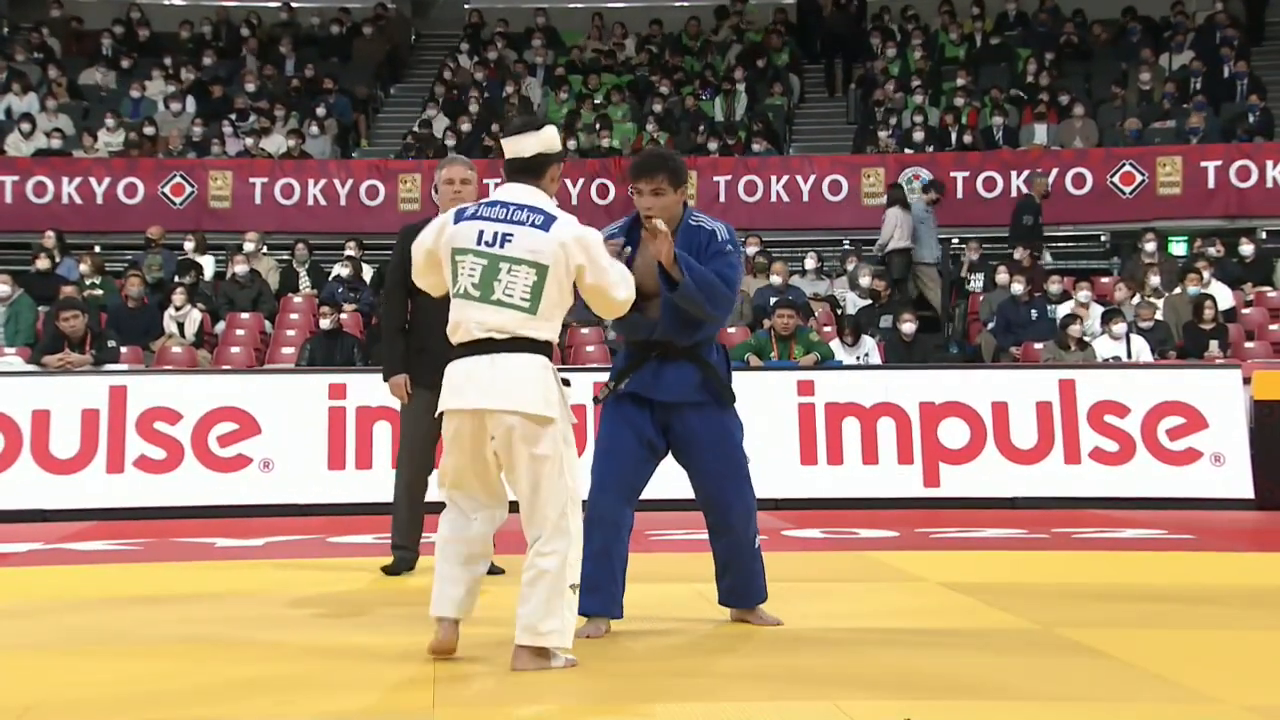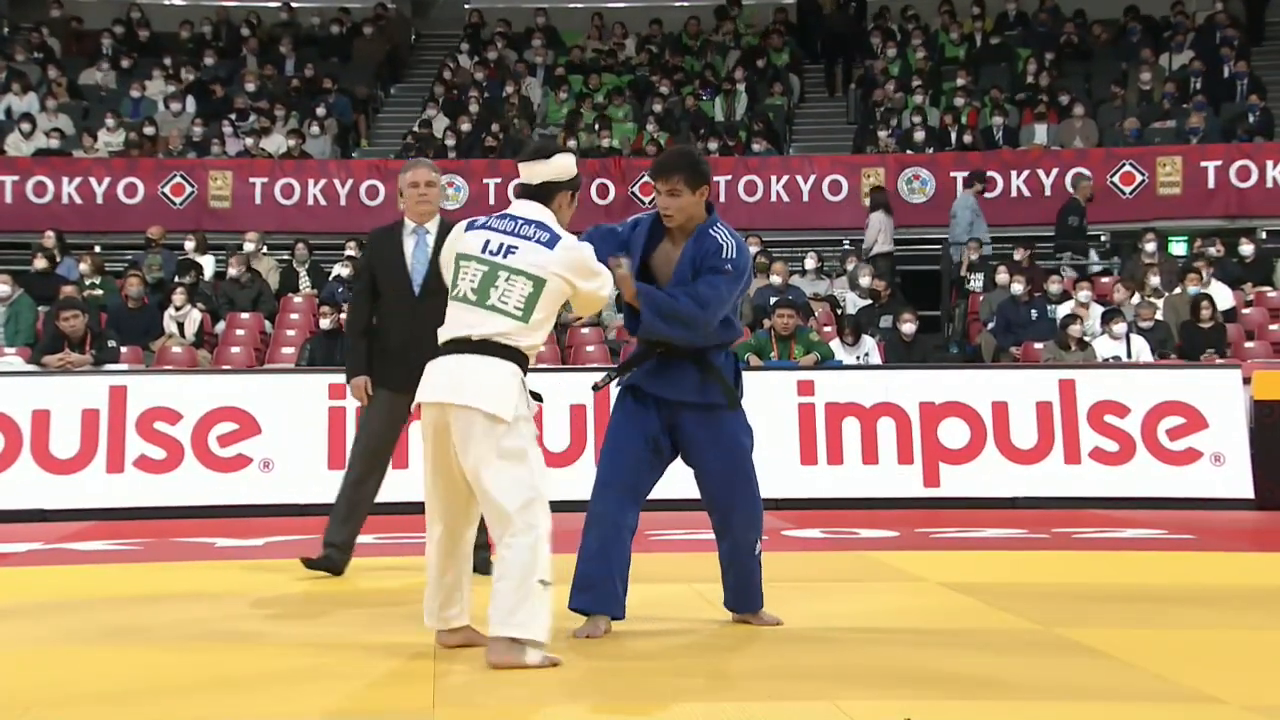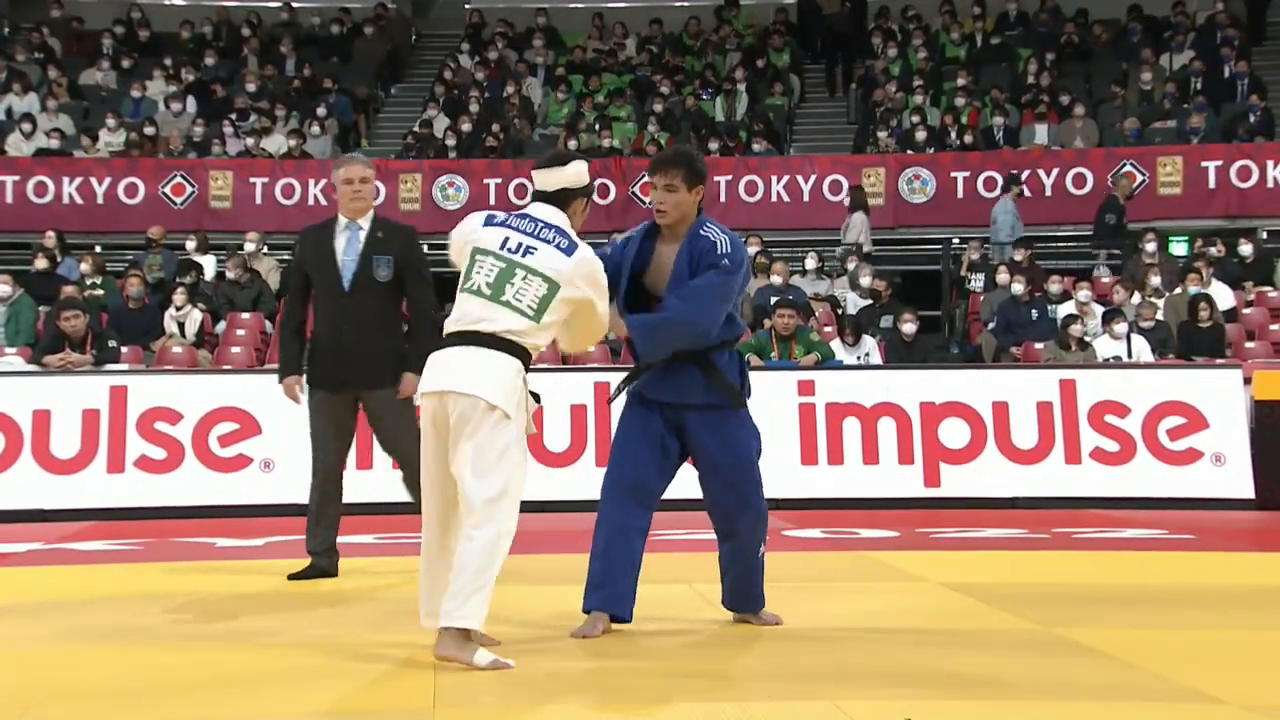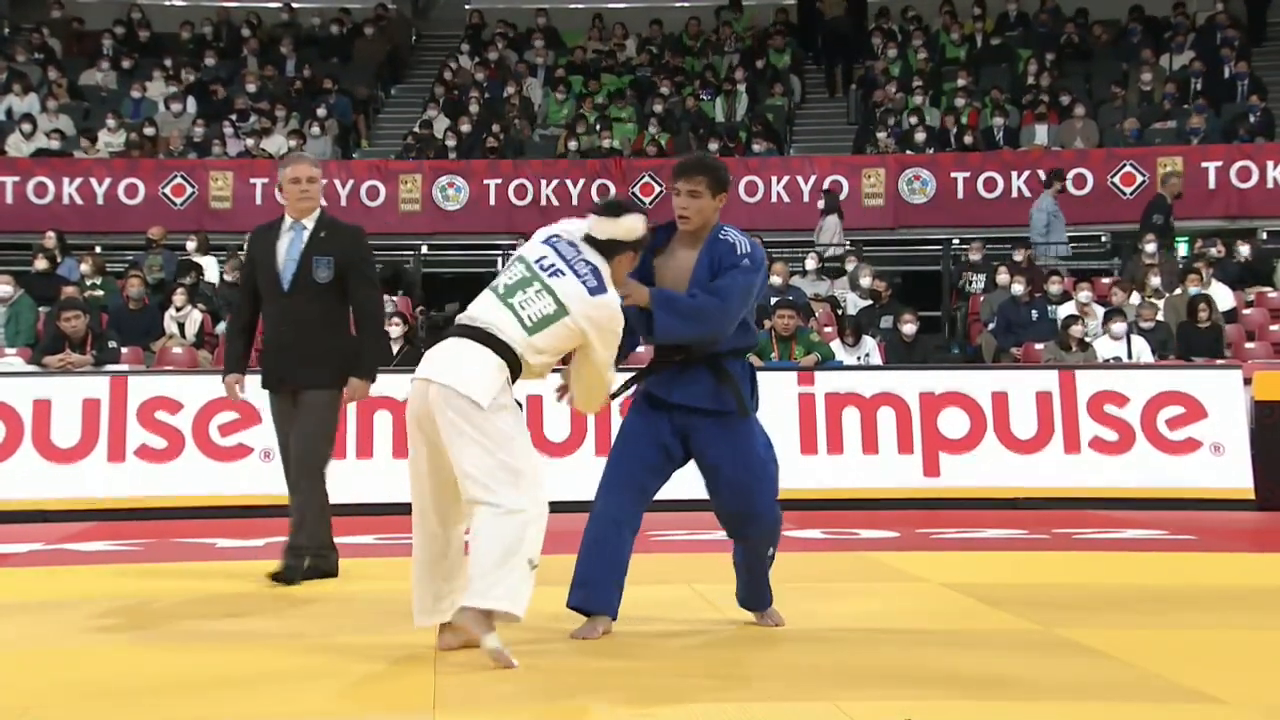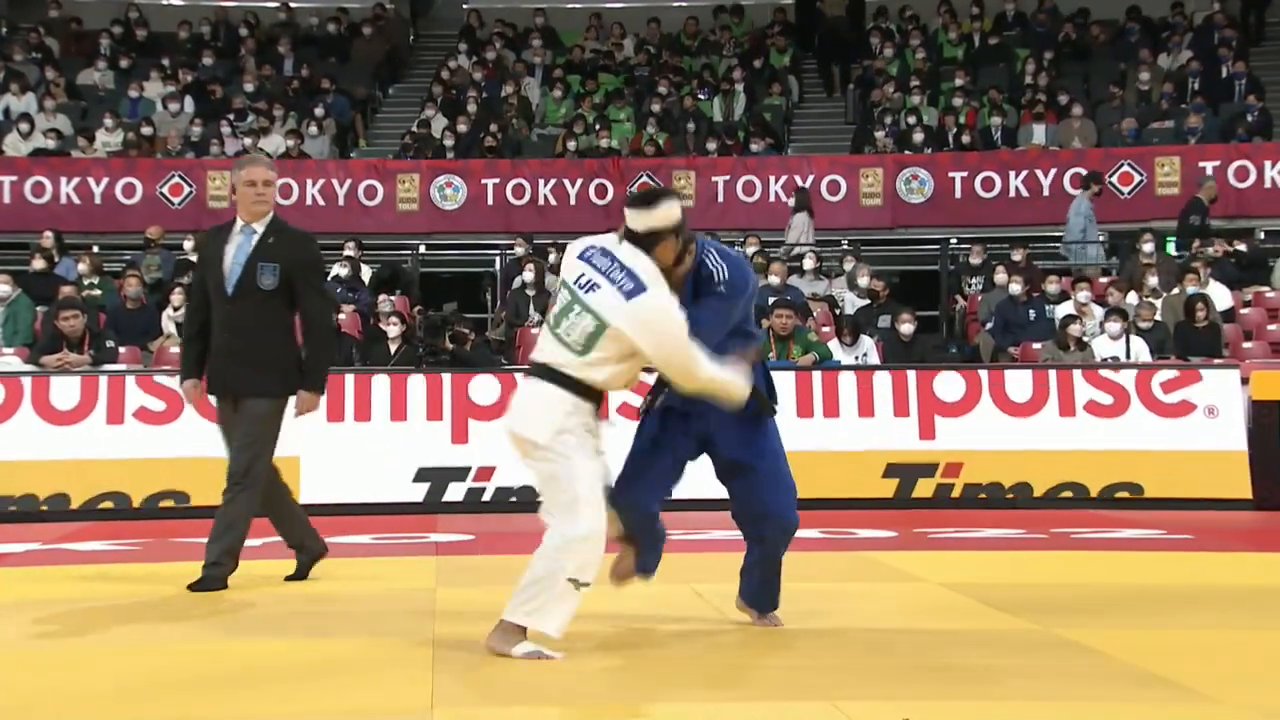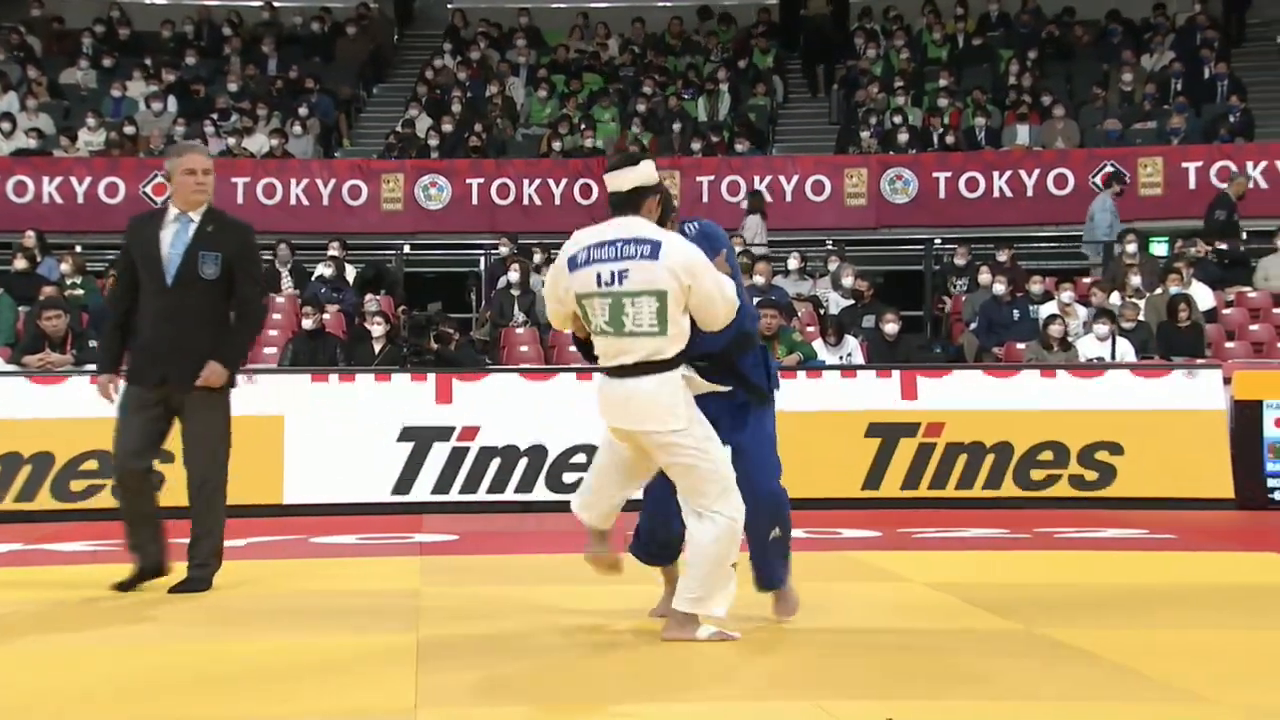
dt=0.3s
person 1, frame 1
left shoulder: (454, 222)
right shoulder: (569, 231)
left elbow: (425, 276)
right elbow: (616, 300)
right wrist: (594, 252)
left hip: (464, 377)
right hip: (525, 381)
left knee: (467, 507)
right knee: (552, 518)
left ankle: (447, 620)
right ankle: (535, 642)
person 1, frame 2
left shoulder: (468, 230)
right shoulder: (567, 251)
right elbow: (594, 297)
left hip: (441, 376)
right hip: (492, 384)
left knee: (449, 513)
right knee: (521, 516)
left ankle: (450, 621)
right ankle: (512, 638)
person 1, frame 3
left shoulder: (483, 222)
right shoulder: (583, 261)
right elbow: (585, 333)
right wrist: (560, 334)
left hip: (442, 369)
right hip: (491, 380)
left knee: (446, 507)
right knee: (490, 509)
left ankle: (448, 619)
right ankle: (458, 632)
person 1, frame 4
left shoulder: (552, 241)
right shoulder: (605, 308)
right elbow: (590, 388)
right wrist: (580, 396)
left hip: (437, 366)
right hip: (479, 379)
left knee: (439, 511)
right knee: (515, 500)
left ankle: (449, 621)
right ankle: (478, 613)
person 1, frame 5
left shoulder: (584, 251)
right shoulder: (656, 304)
right elbow: (689, 373)
right wrist: (736, 383)
left hip: (534, 402)
right hip: (561, 416)
right knee: (578, 527)
right ankle: (512, 630)
person 1, frame 6
left shoulder: (572, 255)
right shoulder: (678, 251)
left elbow: (561, 316)
right elbow: (717, 314)
right wrist: (722, 278)
left hip: (614, 394)
right hip: (663, 398)
left knee: (620, 453)
right knee: (719, 507)
left ankle: (597, 530)
right ankle: (686, 616)
person 2, frame 1
left shoulder: (712, 237)
right shoulder: (617, 236)
left elbow: (719, 302)
left wrist: (673, 260)
left hip: (696, 378)
right hip: (636, 378)
left knee: (731, 496)
right knee: (608, 496)
left ankle: (745, 600)
right ankle: (599, 609)
person 2, frame 2
left shoulder: (727, 251)
right shoulder: (642, 229)
left elbow: (696, 317)
right elbow: (594, 246)
left wrist: (637, 296)
left hip: (705, 383)
right hip: (647, 377)
left knee: (736, 499)
right knee: (613, 493)
left ankle: (746, 603)
right ankle: (600, 608)
person 2, frame 3
left shoulder: (723, 249)
right shoulder: (639, 240)
left elbow: (695, 320)
left wrist: (630, 328)
left hip: (713, 384)
right hip: (654, 384)
left knee: (741, 501)
right knee: (624, 495)
left ankle: (747, 603)
right ankle: (604, 609)
person 2, frame 4
left shoulder: (743, 254)
right shoulder: (652, 246)
left elbow: (715, 316)
right elbow: (626, 315)
left wrist: (651, 299)
left hip: (722, 393)
right hip: (664, 387)
left knee: (755, 506)
right knee: (618, 496)
left ankle: (758, 601)
right ankle: (599, 611)
person 2, frame 5
left shoulder: (728, 272)
left elbow: (700, 345)
right hip: (678, 398)
left knee: (774, 513)
right knee: (632, 498)
left ankle: (756, 599)
right ankle: (640, 548)
person 2, frame 6
left shoulder: (705, 239)
left hip: (740, 378)
left knee: (757, 488)
right knee: (664, 490)
left ankle: (775, 581)
right ankle: (672, 581)
person 3, frame 1
right shoulder: (412, 238)
right elbow: (393, 308)
right wrist: (394, 366)
right hip: (424, 369)
right knee: (413, 461)
right ankle: (403, 549)
person 3, frame 2
right shoulder: (378, 242)
right elbow: (359, 311)
right wrist: (357, 368)
right hip: (390, 372)
right knee: (365, 460)
left ankle: (477, 552)
right ankle: (336, 551)
person 3, frame 3
left shoulder: (400, 238)
right shoulder: (311, 239)
left elbow: (424, 309)
right elbow: (294, 309)
left wrist: (415, 365)
right wrist: (290, 367)
left hip: (384, 370)
right hip: (328, 371)
left knee: (410, 457)
right knee: (325, 467)
right ankle: (324, 556)
person 3, frame 4
left shoulder: (346, 238)
right shoulder: (261, 238)
left elbow: (369, 310)
right elbow: (245, 308)
left wrist: (364, 370)
right wrist: (234, 365)
left hip: (326, 370)
right hip: (280, 371)
left knee: (307, 460)
right knee: (296, 466)
left ankle: (296, 555)
right ankle: (321, 556)
person 3, frame 5
left shoulder: (297, 244)
right shoulder: (213, 240)
left elbow: (318, 321)
right elbow: (197, 311)
left wrist: (313, 383)
right wrist: (191, 370)
left hip: (267, 379)
right hip: (224, 377)
left knee: (244, 473)
right knee: (254, 471)
left ankle: (219, 565)
right ankle: (307, 544)
person 3, frame 6
left shoulder: (235, 234)
right shoulder: (141, 227)
left elbow: (253, 309)
right elbow: (121, 301)
left wrist: (226, 361)
right wrist: (108, 363)
left hip: (204, 372)
right hip: (148, 370)
left knee: (206, 473)
right knee: (128, 462)
left ankle: (202, 566)
right ankle: (150, 556)
